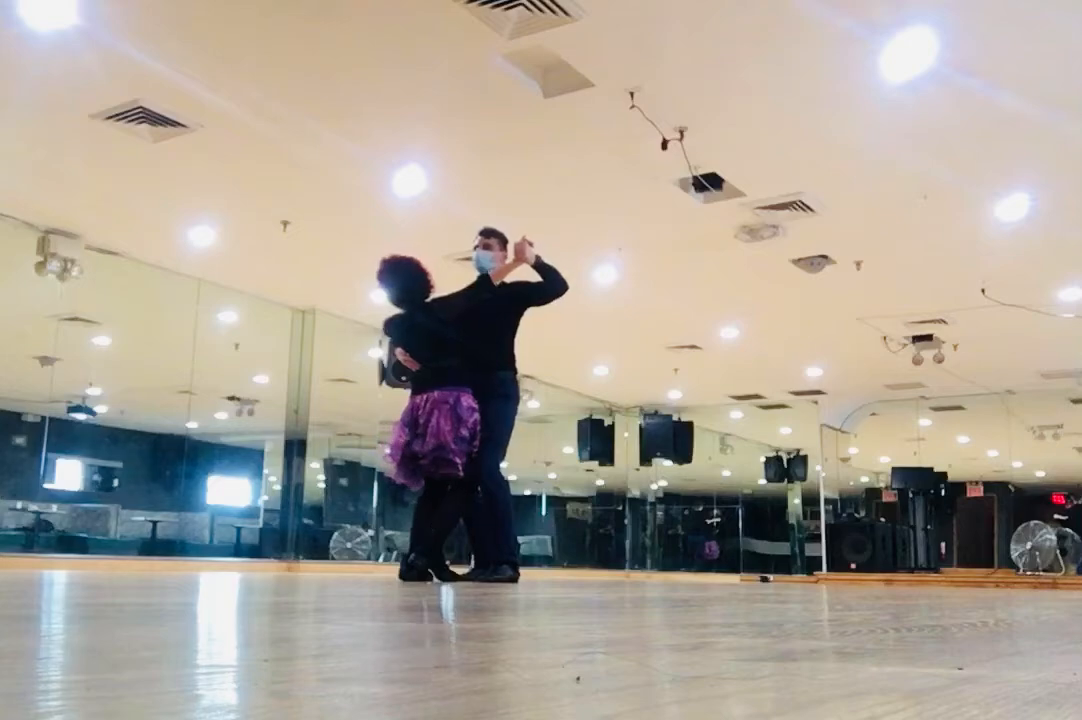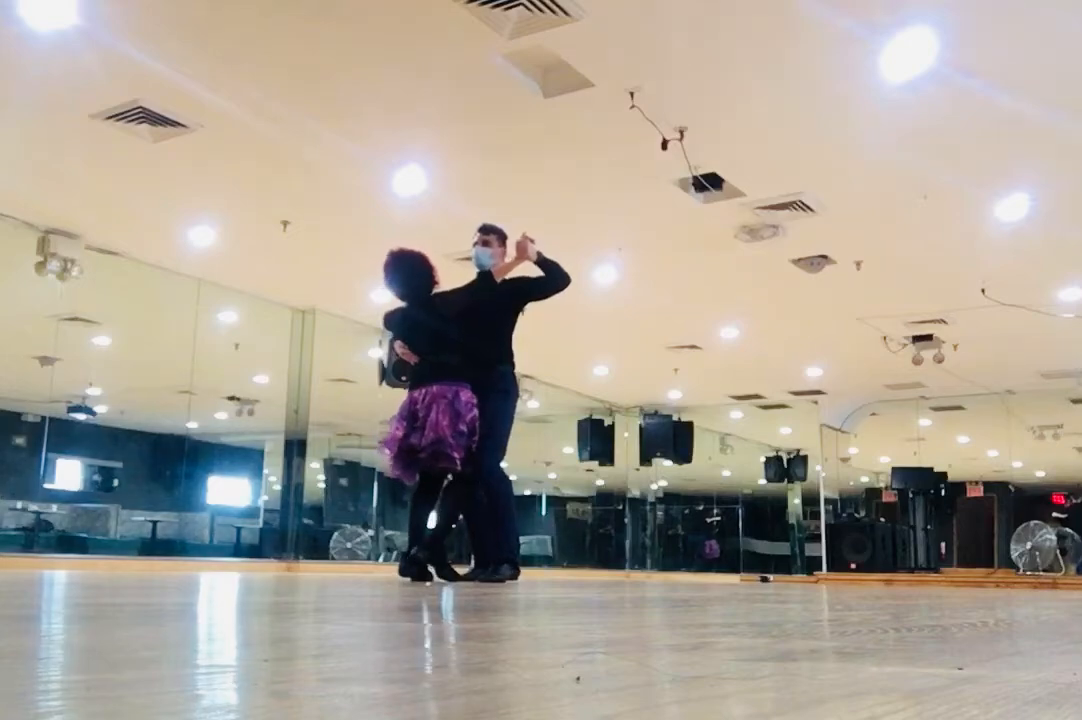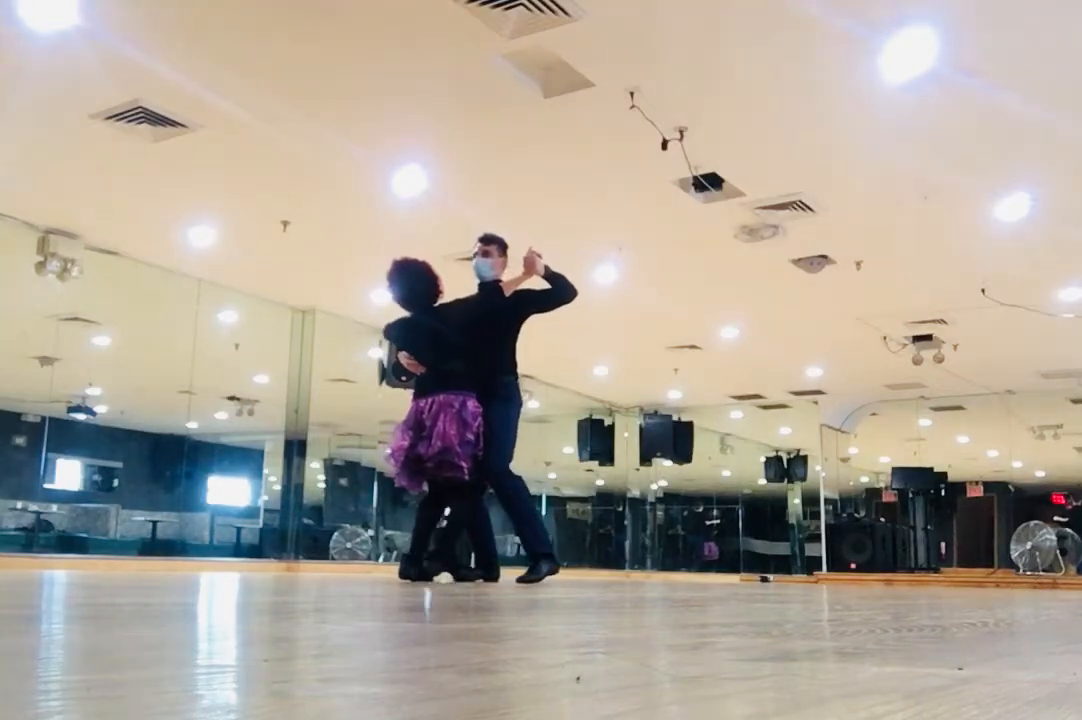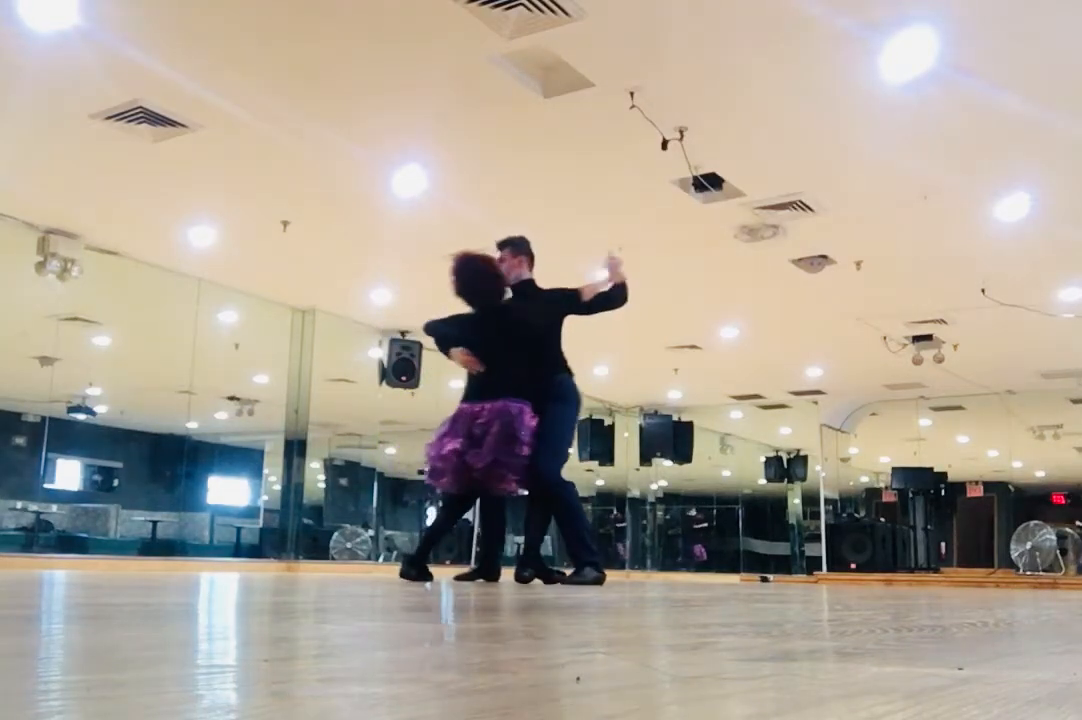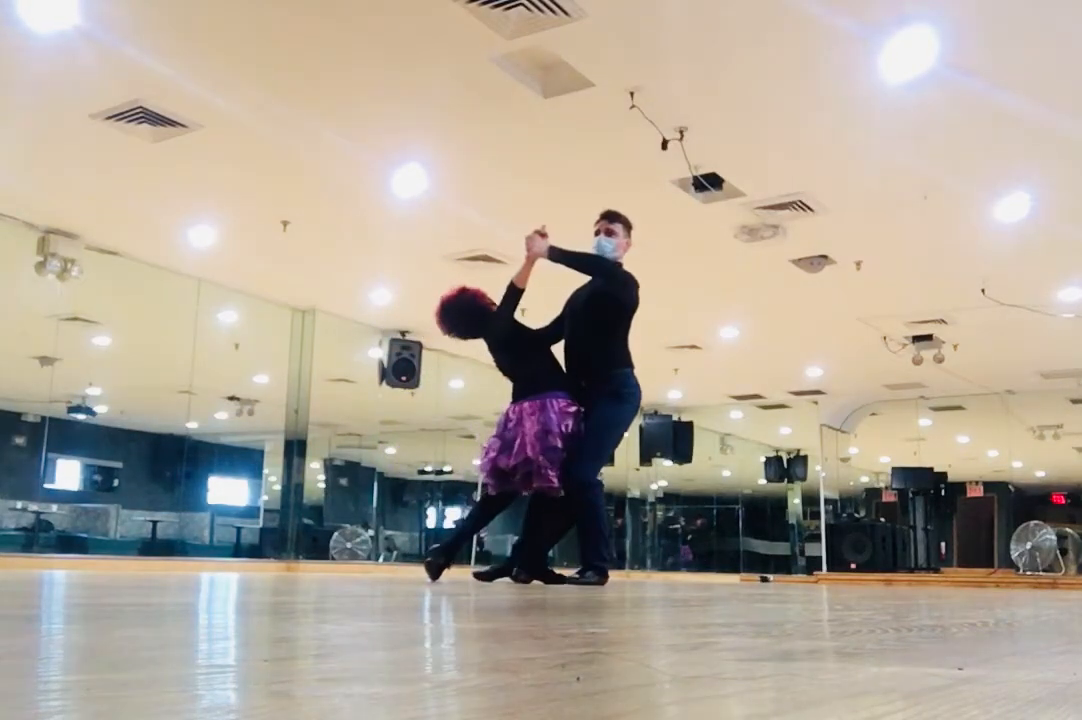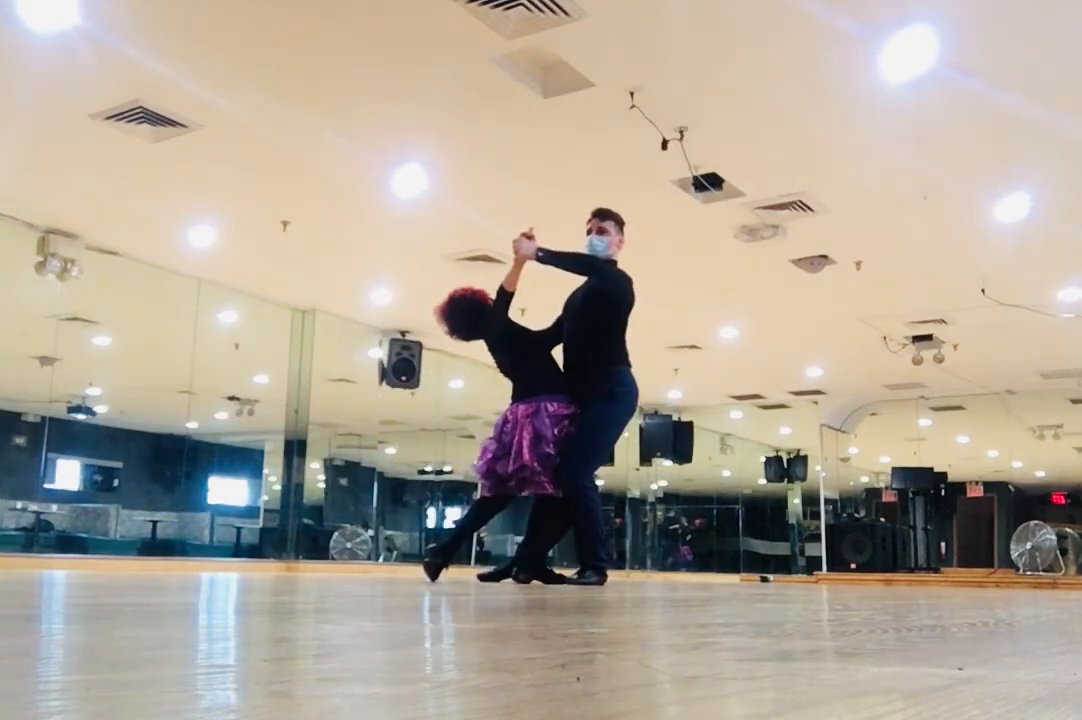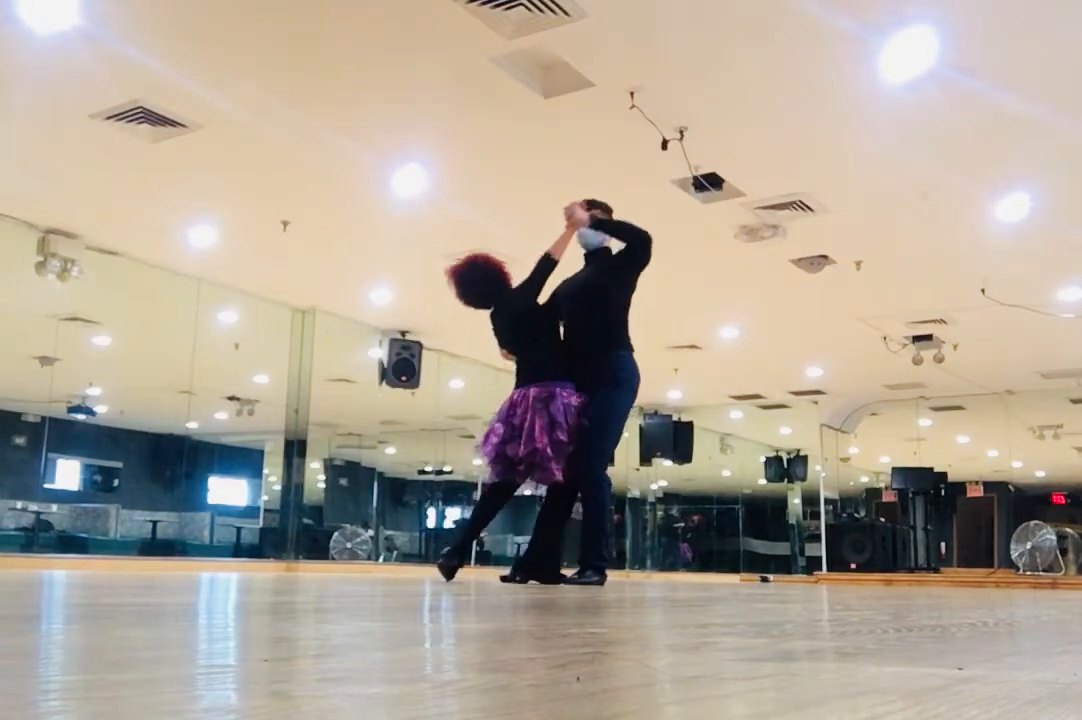
dt=0.7s
person 1, frame 1
left shoulder: (513, 293)
right shoulder: (458, 300)
left elbow: (558, 287)
left wrist: (533, 260)
right wrist: (406, 350)
left hip: (498, 389)
left knee: (486, 468)
right knee: (463, 473)
left ankle: (507, 560)
right ankle: (485, 559)
person 1, frame 2
left shoulder: (512, 289)
right shoulder: (457, 296)
left elbow: (560, 280)
left wrist: (534, 257)
right wrist: (405, 343)
left hip: (497, 384)
left knee: (487, 465)
left ankle: (507, 558)
right ankle: (485, 560)
person 1, frame 3
left shoulder: (516, 300)
right shoulder: (459, 308)
left elbow: (566, 293)
left wrist: (541, 270)
right wrist: (407, 354)
left hip: (500, 393)
left knee: (495, 469)
left ankle: (542, 555)
right ankle: (486, 562)
person 1, frame 4
left shoulder: (553, 299)
left elbow: (613, 301)
left wrist: (617, 280)
right wrist: (456, 352)
left hip: (557, 396)
left knee: (546, 473)
left ankle: (589, 562)
right ankle: (532, 559)
person 1, frame 5
left shoulder: (622, 285)
right shoulder: (582, 295)
left elbow: (609, 269)
right elbow: (552, 332)
left wrist: (548, 251)
left hip: (616, 392)
right hip: (587, 396)
left knee: (581, 473)
right knee: (566, 473)
left ankle: (596, 565)
right ankle: (528, 558)
person 1, frame 6
left shoulder: (616, 281)
right shoulder: (580, 294)
left elbow: (592, 266)
right elbow: (555, 334)
left wrist: (537, 253)
left hip: (612, 390)
right hip: (582, 394)
left knee: (575, 473)
right knee: (557, 474)
left ankle: (594, 566)
right ankle: (528, 560)
person 1, frame 7
left shoulder: (619, 267)
right shoulder: (570, 284)
left elbow: (642, 240)
left wrist: (590, 219)
left hip: (613, 374)
right hip: (578, 380)
left knee: (590, 467)
right knee: (565, 467)
left ankle: (594, 565)
right ankle: (539, 560)
person 2, frame 1
left shoulder: (395, 325)
right shoulder: (437, 311)
right elbow: (479, 290)
right wrist: (516, 262)
left hip: (421, 404)
right hip: (452, 401)
left knee: (434, 485)
right knee: (463, 480)
left ankle: (414, 558)
right ankle: (429, 553)
person 2, frame 2
left shoulder: (396, 318)
right shoulder: (439, 307)
right elbow: (482, 286)
left hip: (419, 397)
right hip: (453, 395)
left knee: (427, 479)
right knee: (461, 473)
left ankle: (413, 554)
right ankle: (432, 546)
person 2, frame 3
left shoulder: (400, 328)
right shoulder: (446, 317)
left hip: (424, 406)
right hip: (456, 404)
left knee: (438, 489)
right knee: (459, 483)
left ankle: (415, 558)
person 2, frame 4
left shoulder: (464, 324)
right shoulder: (516, 316)
left elbow: (433, 329)
left hip: (475, 411)
right hip: (512, 410)
left knee: (464, 490)
right knee: (493, 487)
left ankle: (418, 559)
right ankle: (487, 563)
person 2, frame 5
left shoulder: (500, 334)
right shoulder: (499, 326)
left elbow: (541, 337)
right elbow: (511, 296)
right wrist: (531, 258)
left hip: (527, 410)
right hip: (546, 408)
left knee: (501, 491)
right knee: (546, 488)
left ankle: (446, 551)
right ankle: (528, 561)
person 2, frame 6
left shoulder: (500, 337)
right shoulder: (498, 329)
left elbow: (550, 337)
right elbow: (502, 299)
right wrist: (520, 260)
left hip: (527, 412)
right hip: (545, 412)
left knee: (500, 492)
right knee: (554, 491)
left ankle: (443, 551)
right ankle: (529, 562)
person 2, frame 7
left shoulder: (500, 316)
right shoulder: (517, 303)
right elbow: (542, 269)
right wrist: (572, 228)
left hip: (527, 397)
right hip: (553, 395)
left knee: (505, 481)
right knee: (562, 480)
left ankle: (458, 550)
